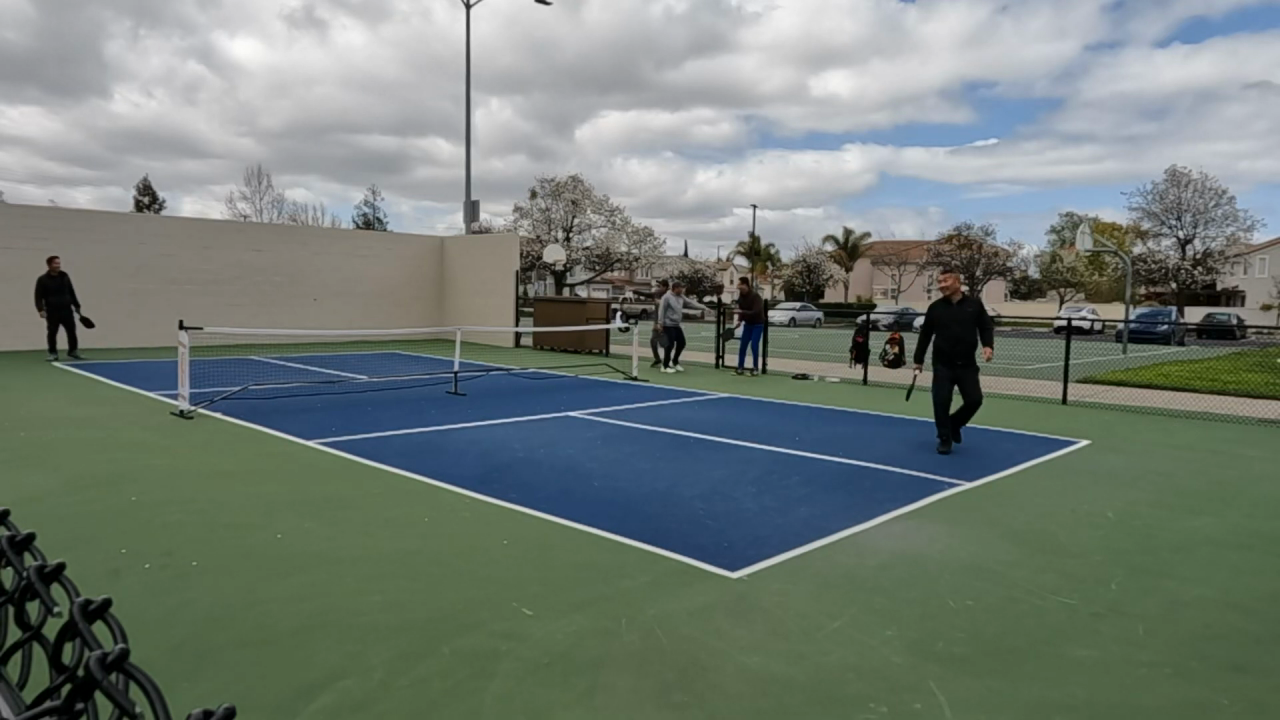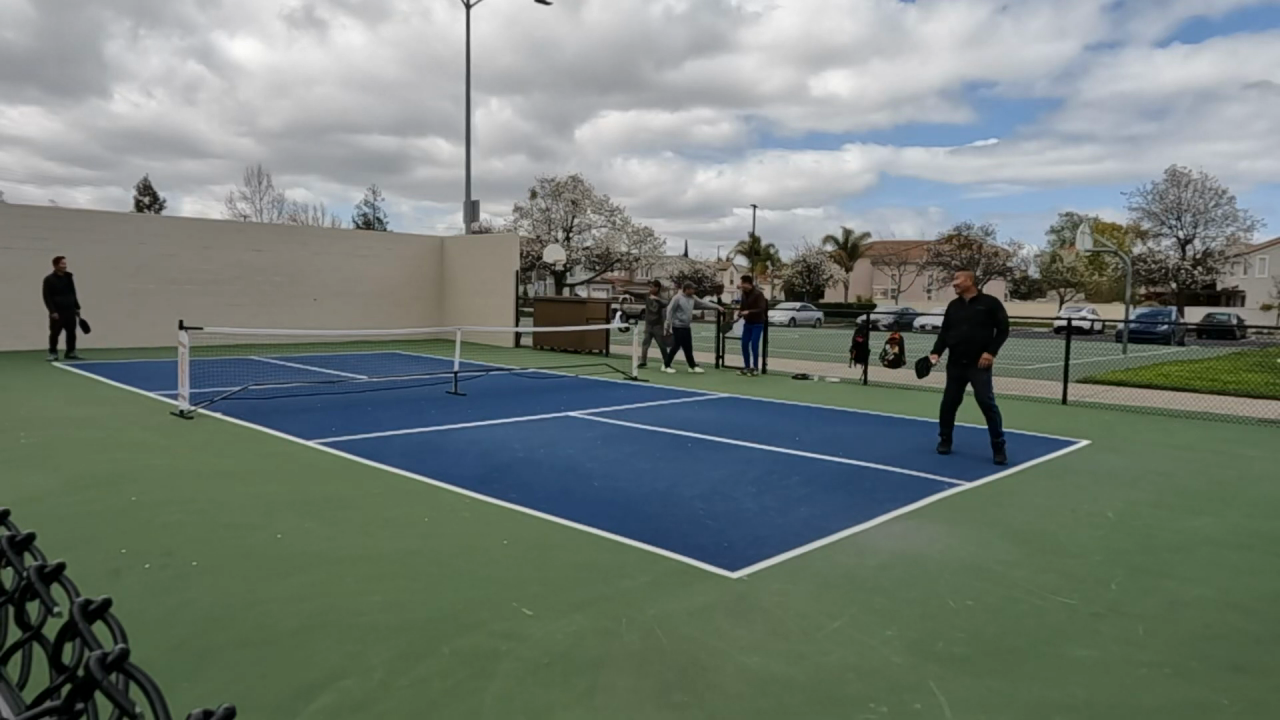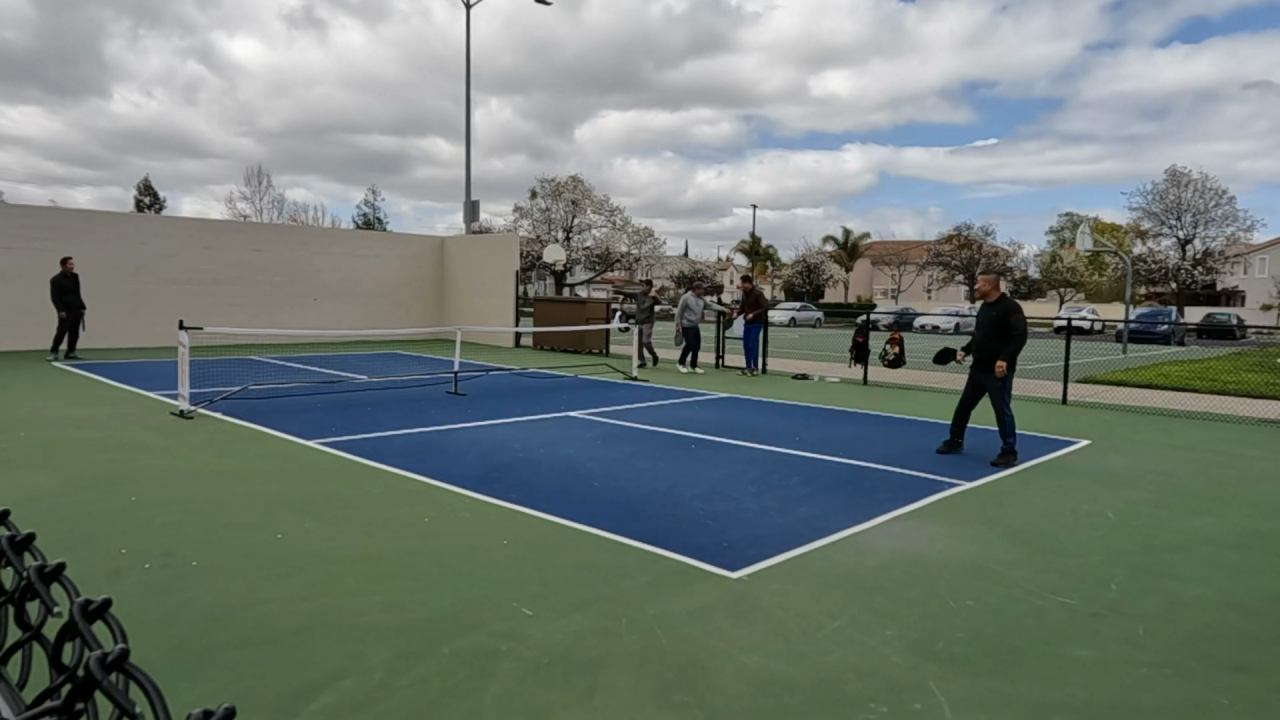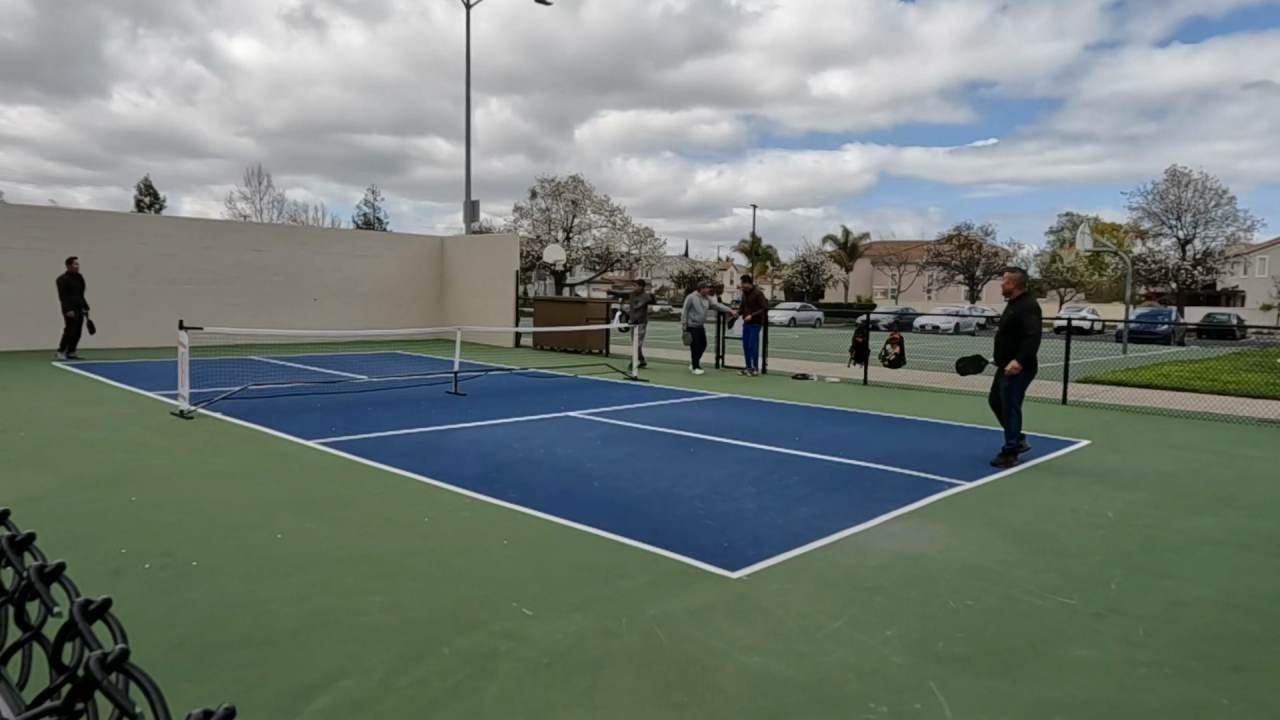
dt=0.2s
person 1, frame 1
left shoulder: (974, 305)
right shoulder: (935, 308)
left elbow: (986, 327)
right elbow: (925, 335)
left wrist: (988, 345)
right wrist: (918, 359)
left hip: (967, 365)
right hip: (942, 365)
left knee: (974, 400)
right knee: (942, 401)
left ankle: (955, 424)
right ankle: (945, 438)
person 1, frame 2
left shoulder: (990, 303)
right shoulder: (953, 306)
left elbow: (1003, 328)
right elbow: (945, 332)
left wrist: (991, 352)
right wrist: (936, 352)
left hip: (979, 365)
right hip: (955, 364)
left knee: (987, 402)
right knee: (949, 403)
left ankle: (999, 445)
right ankle: (945, 439)
person 1, frame 3
left shoulder: (1009, 307)
right shoulder: (984, 308)
left elbow: (1020, 336)
left wrist: (1005, 359)
right wrist: (966, 350)
left hip: (998, 370)
right hip: (978, 368)
left knee: (1002, 409)
right knee: (965, 404)
left ankle: (1009, 452)
right ankle: (955, 441)
person 1, frame 4
left shoulder: (1028, 306)
right shoulder: (1013, 303)
left elbow: (1033, 337)
left wrist: (1018, 360)
right wrist: (1001, 356)
left hip: (1018, 369)
right hip: (1005, 366)
left knee: (1009, 408)
right knee: (995, 401)
left ankle: (1010, 452)
right ankle: (1017, 441)
